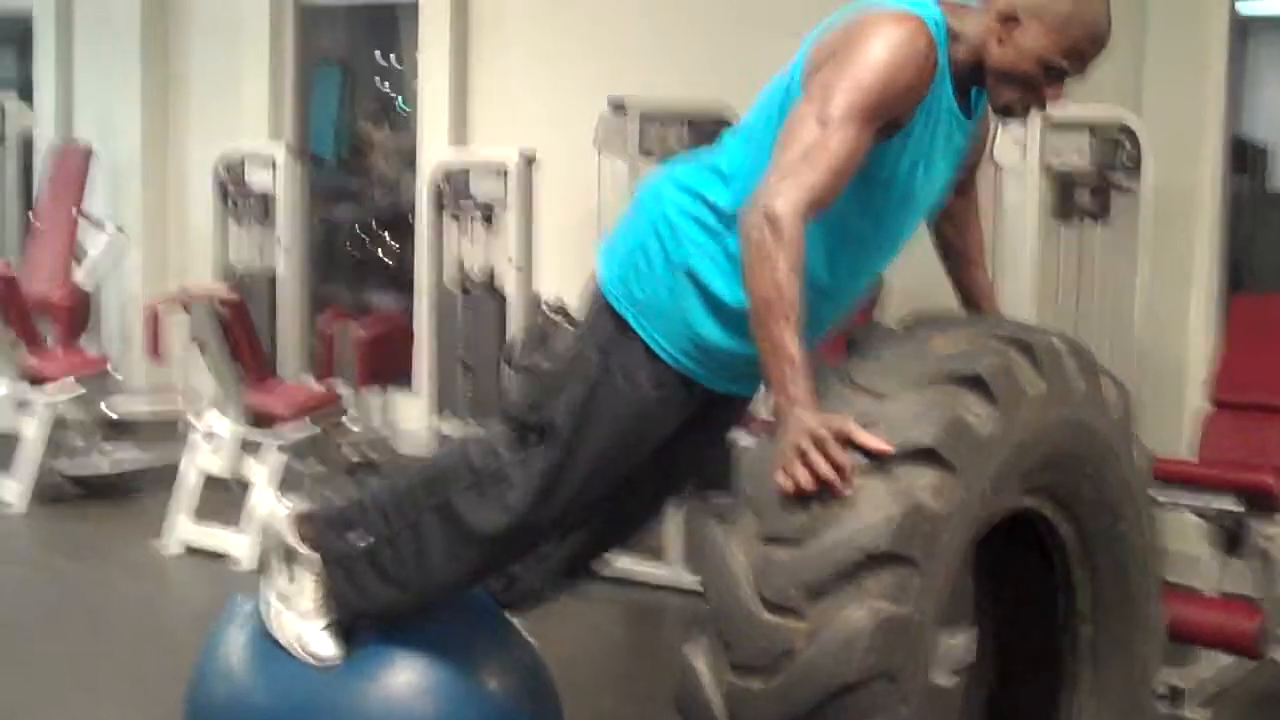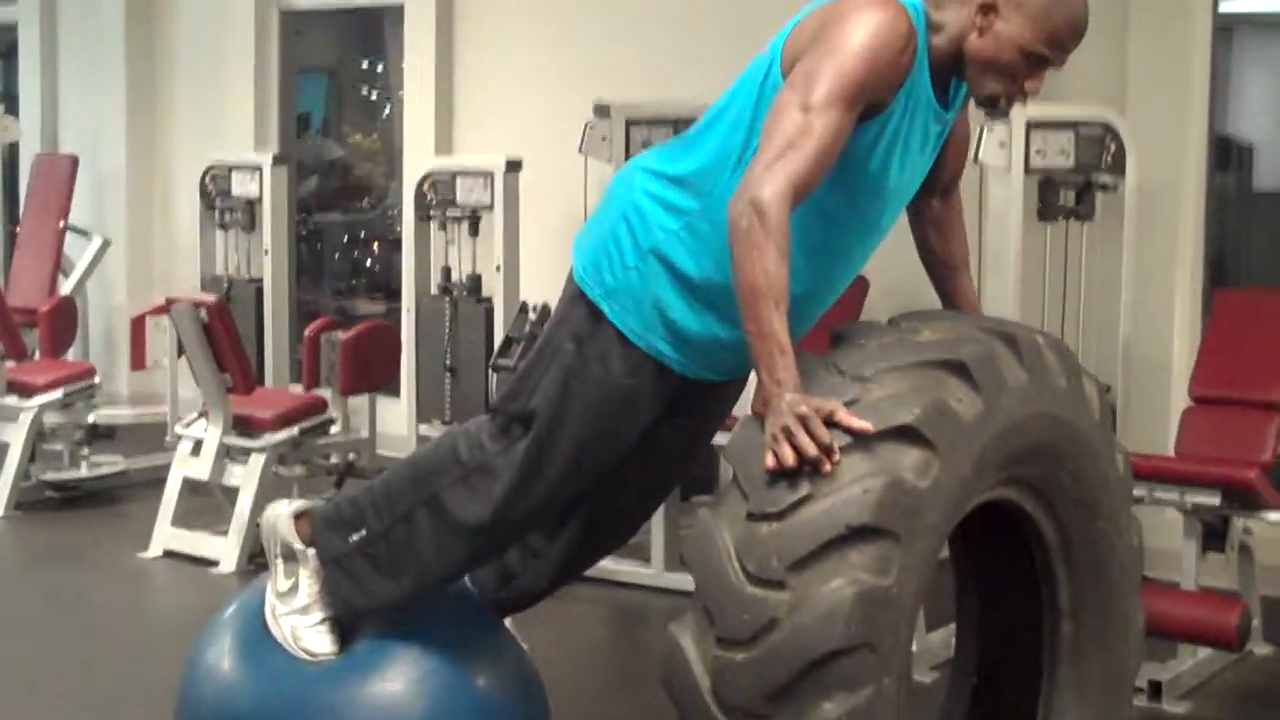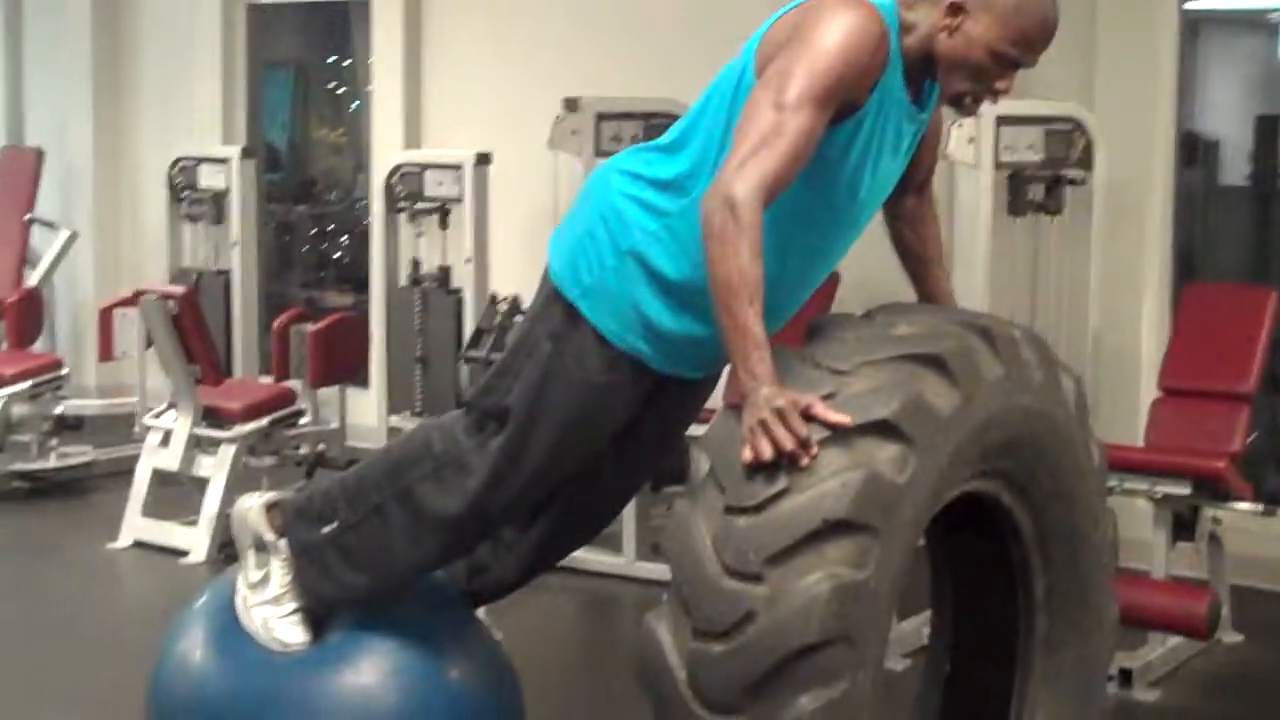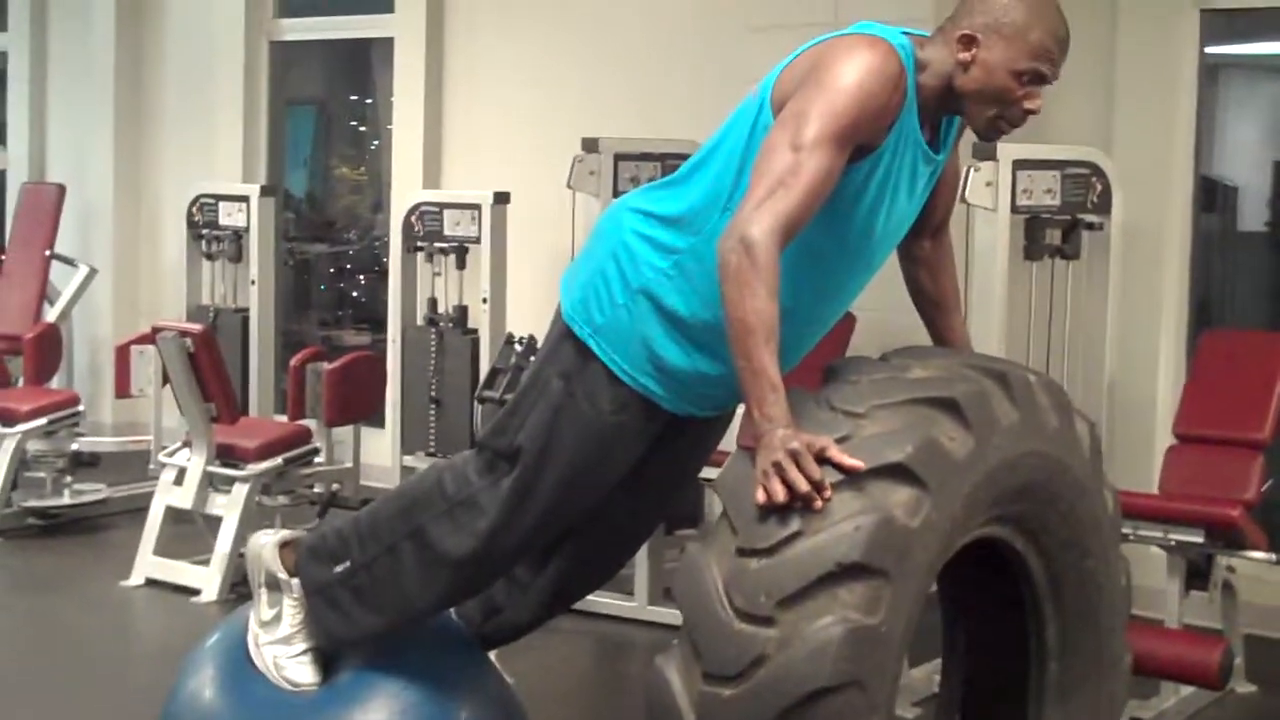
dt=1s
person 1, frame 1
left shoulder: (972, 93)
left elbow: (955, 200)
right elbow: (777, 215)
right wrist: (798, 409)
left hip: (740, 330)
right hip: (685, 289)
left knee: (614, 505)
right knee: (538, 472)
left ankle: (462, 589)
right ankle: (319, 542)
person 1, frame 2
left shoulder: (952, 92)
left elbow: (935, 202)
right elbow: (761, 201)
right wrist: (783, 391)
left hip: (721, 326)
right hip: (656, 278)
left knee: (611, 504)
right knee: (520, 464)
left ankle: (462, 595)
right ankle: (314, 542)
person 1, frame 3
left shoulder: (925, 83)
left elbow: (910, 198)
right elbow: (733, 199)
right wrist: (760, 386)
left hip: (696, 321)
right hip: (630, 275)
left knee: (585, 495)
right knee: (493, 456)
left ankle: (442, 583)
right ankle: (286, 532)
person 1, frame 4
left shoulder: (941, 118)
right shoulder: (866, 72)
left elbow: (926, 239)
right elbow: (752, 238)
right wrist: (775, 425)
left hip: (708, 360)
right hip: (643, 314)
left knee: (598, 539)
right knee: (506, 497)
left ankle: (454, 627)
right ankle: (298, 568)
